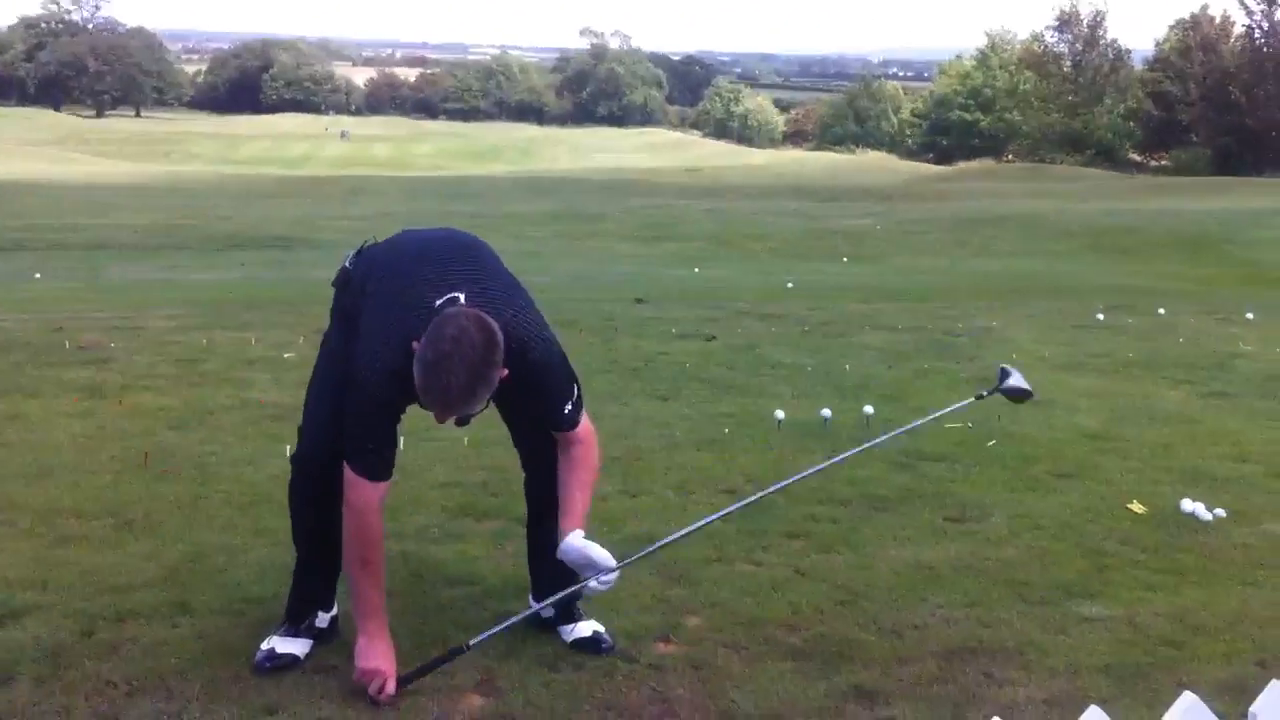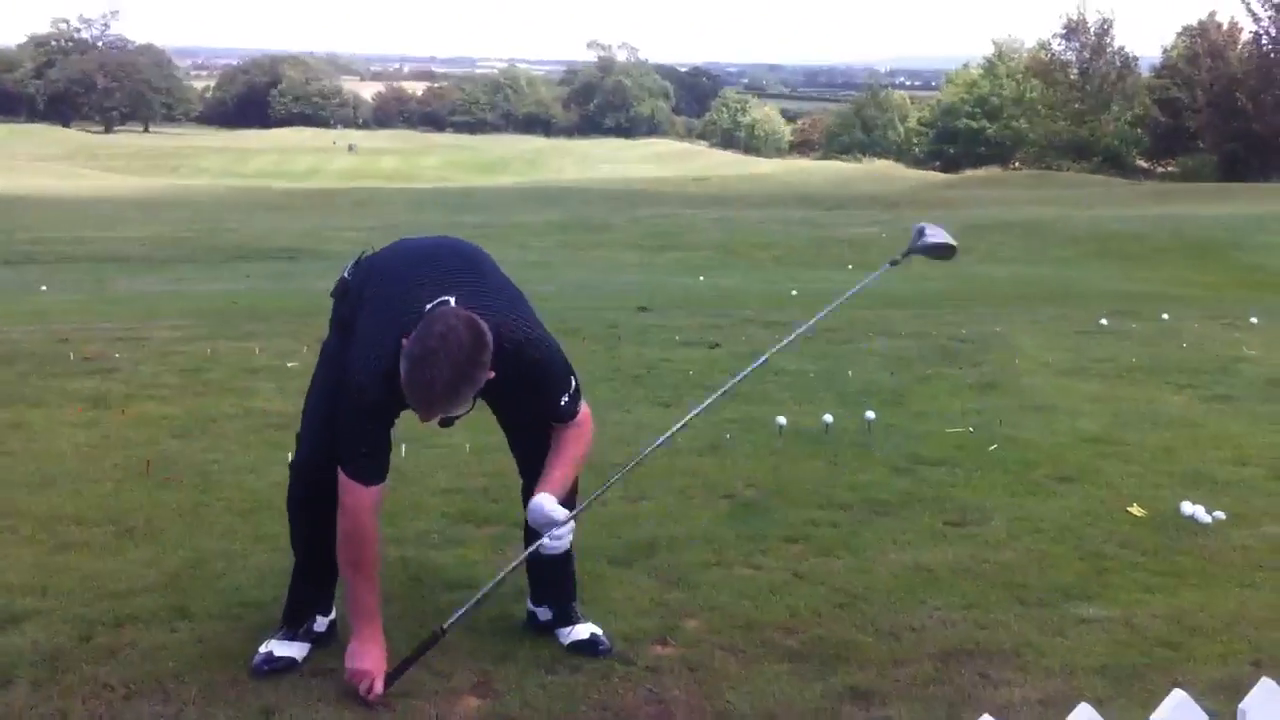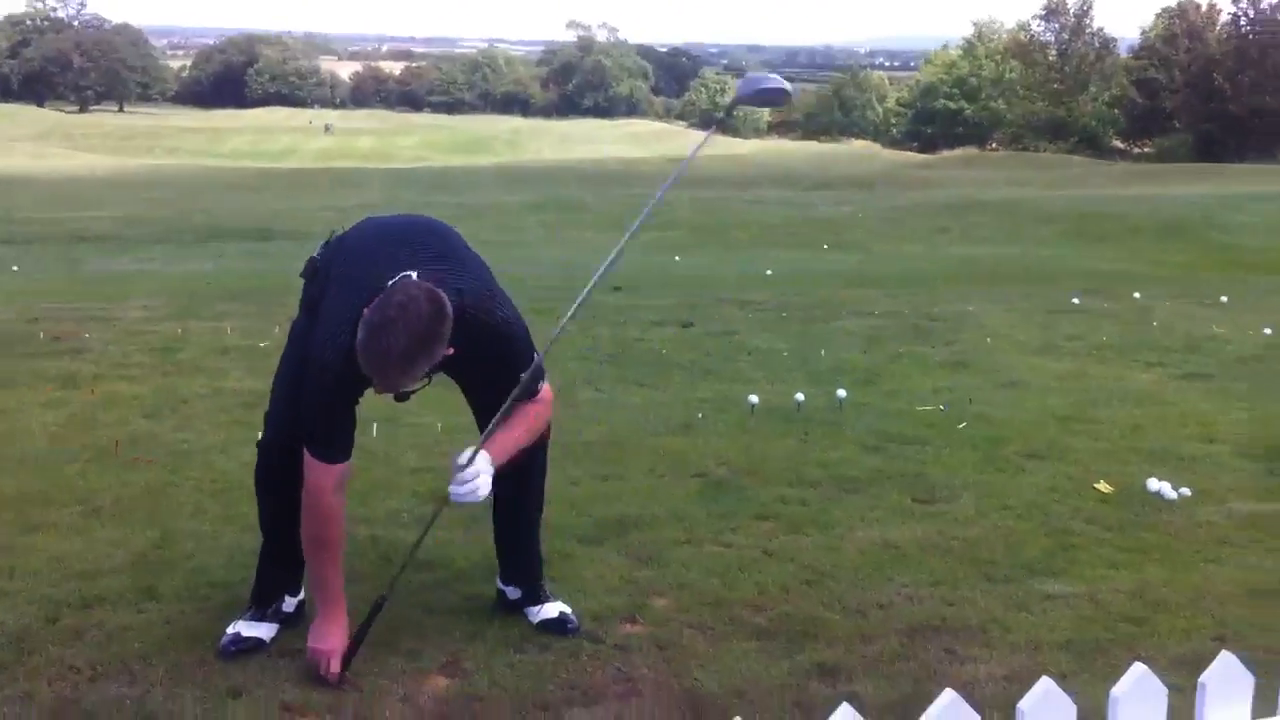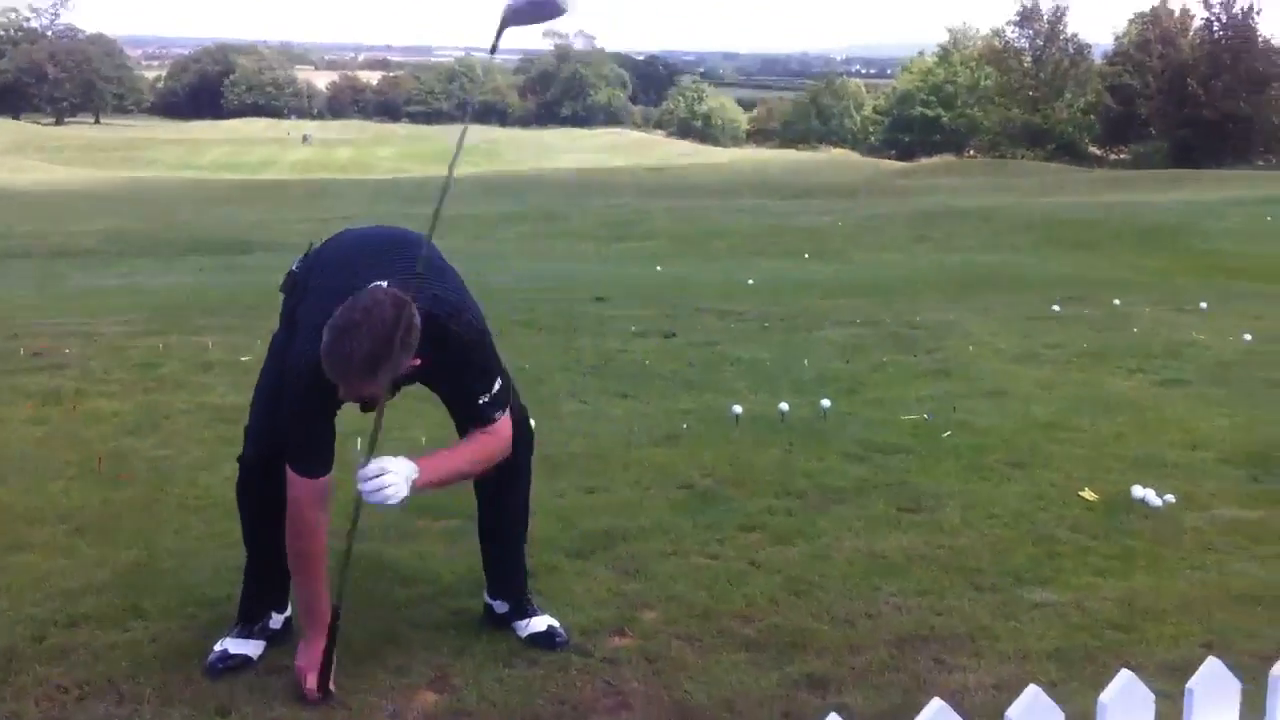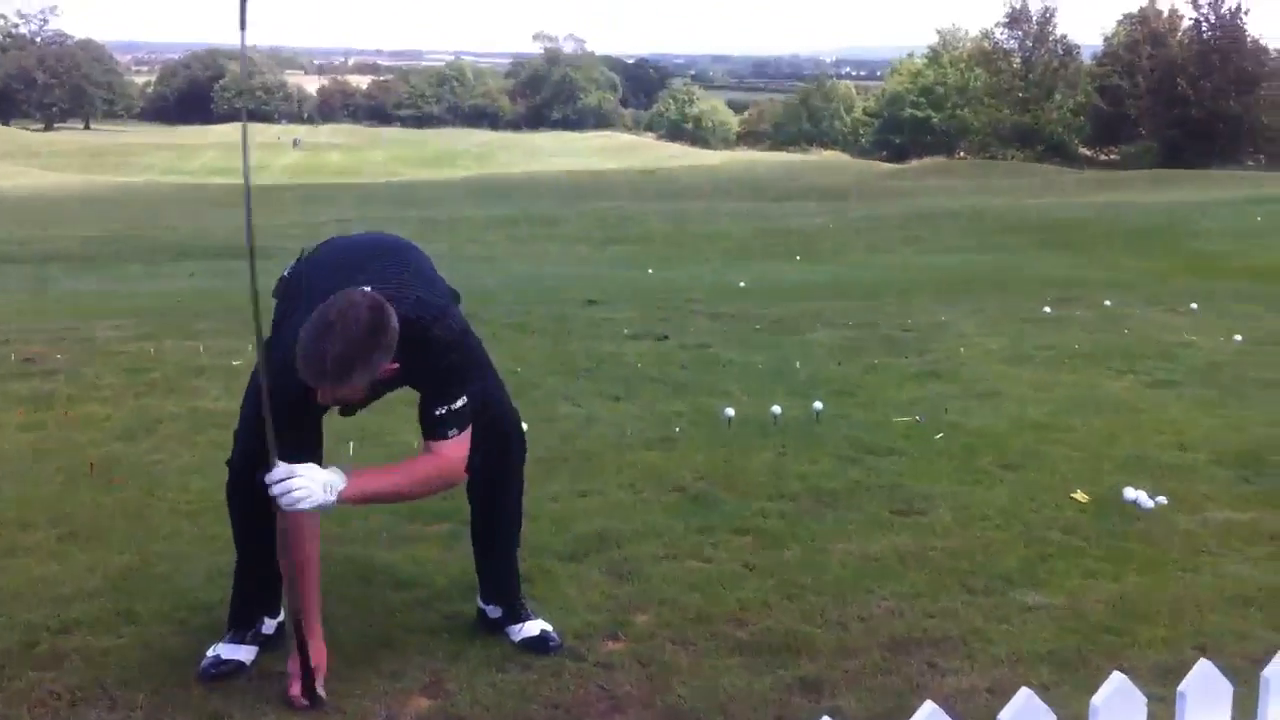
dt=0.1s
person 1, frame 1
left shoulder: (531, 348)
right shoulder: (383, 365)
left elbow: (576, 436)
right elbow: (363, 502)
left wrist: (573, 532)
right wrist: (373, 634)
left hip: (477, 293)
left knee: (548, 446)
right knee: (318, 457)
left ankle: (555, 603)
right ankle: (311, 612)
person 1, frame 2
left shoulder: (525, 347)
right shoulder: (375, 367)
left elbow: (575, 423)
right elbow: (357, 506)
left wrist: (549, 499)
right wrist: (366, 635)
right hip: (368, 301)
left knee: (542, 448)
right knee: (315, 464)
left ankle: (553, 606)
right ankle: (309, 616)
person 1, frame 3
left shoulder: (487, 319)
right shoulder: (336, 346)
left elbow: (538, 400)
right elbow: (324, 485)
left wrist: (490, 459)
right wrist: (330, 614)
left hip: (445, 276)
right hip: (339, 284)
left knee: (524, 428)
right knee: (284, 442)
left ankle: (521, 585)
right ankle: (278, 597)
person 1, frame 4
left shoulder: (455, 326)
right shoulder: (313, 357)
left elbow: (497, 433)
right elbow: (306, 500)
left wrist: (411, 474)
right wrist: (315, 632)
left hip: (424, 295)
left knee: (506, 442)
right knee: (264, 457)
left ankle: (508, 599)
right ankle: (264, 614)
person 1, frame 5
left shoulder: (433, 332)
right shoulder: (297, 361)
left elbow: (451, 462)
right elbow: (295, 497)
left wrist: (338, 486)
right wrist: (310, 636)
left hip: (416, 312)
right hip: (313, 308)
left knee: (501, 440)
right knee: (253, 464)
left ankle: (501, 604)
right ankle: (256, 620)
